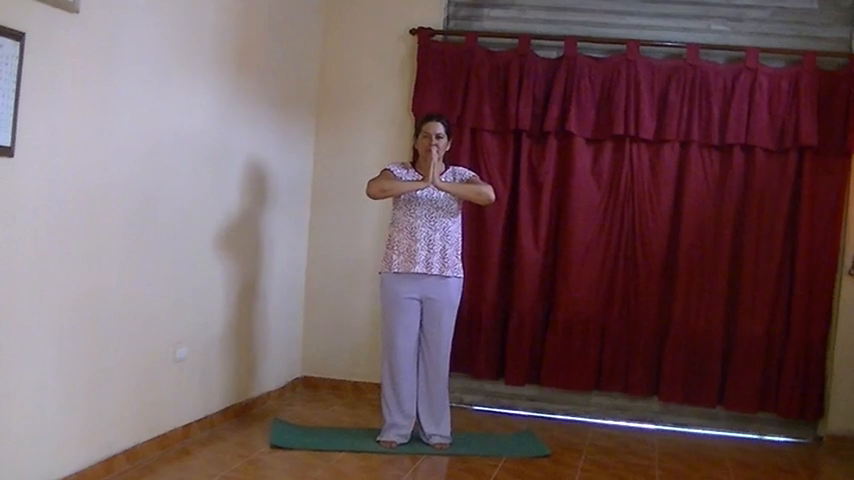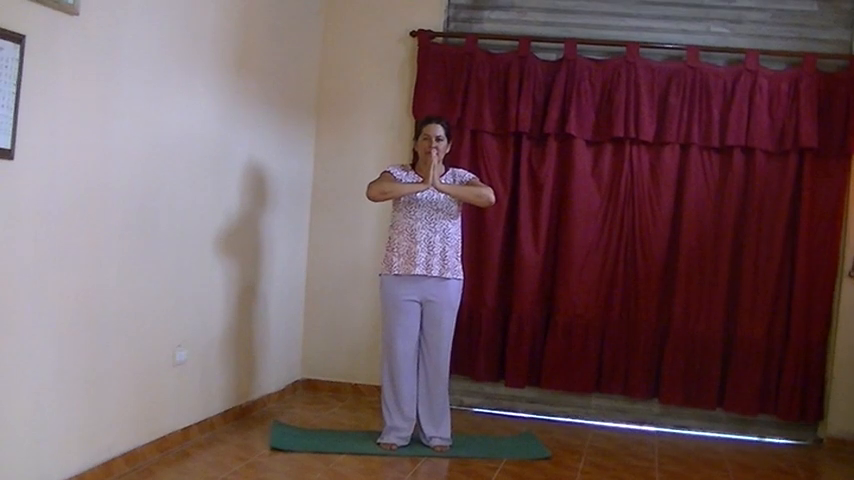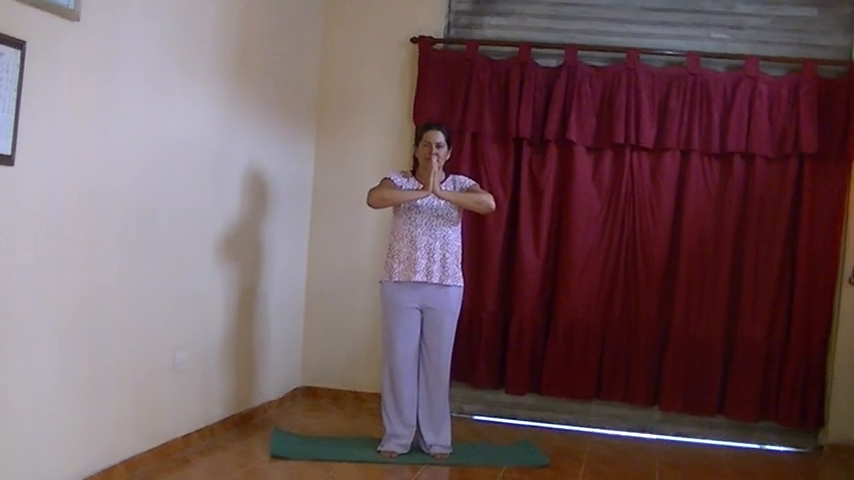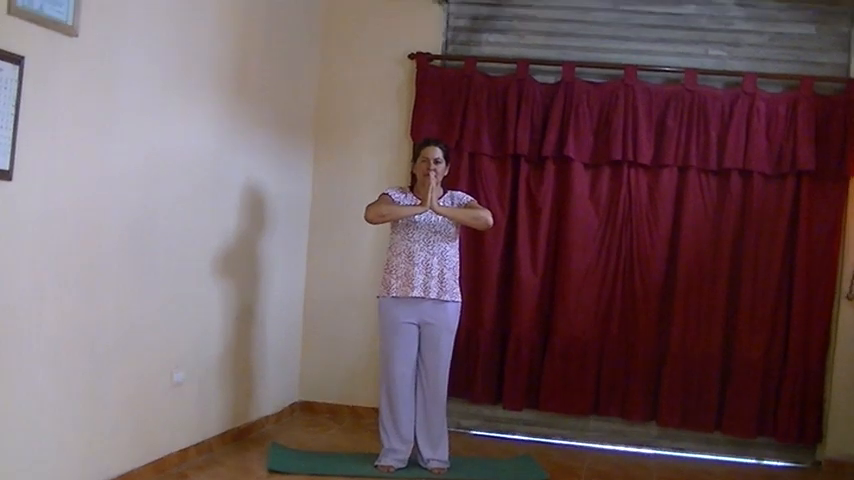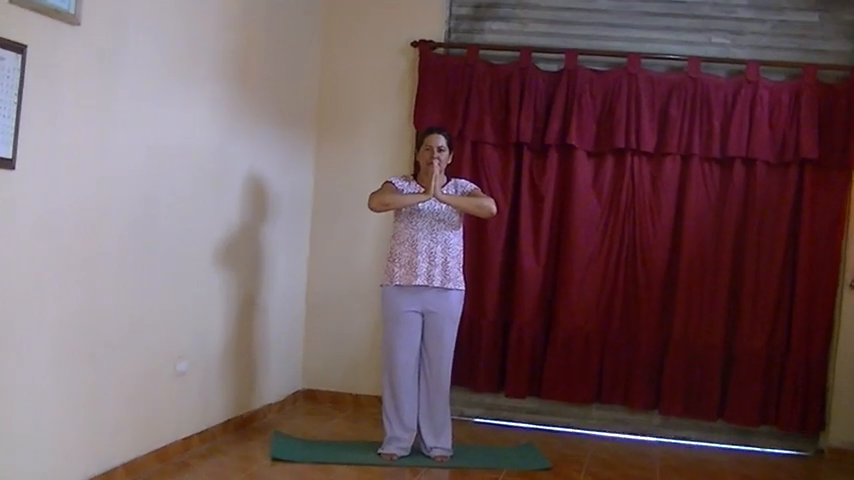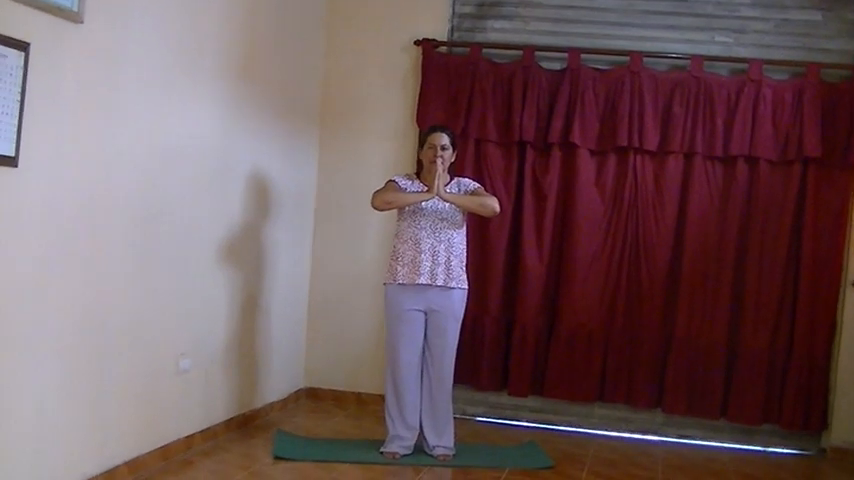
dt=0.3s
person 1, frame 1
left shoulder: (460, 176)
right shoulder: (398, 172)
left elbow: (488, 195)
right elbow: (373, 189)
left wrist: (440, 183)
right wrist: (422, 182)
left hip: (445, 278)
right hip: (400, 275)
left knee: (437, 353)
right knee: (398, 350)
left ankle: (435, 429)
right ankle: (396, 427)
person 1, frame 2
left shoulder: (459, 178)
right shoulder: (398, 174)
left elbow: (488, 198)
right elbow: (373, 192)
left wrist: (440, 185)
right wrist: (422, 184)
left hip: (445, 281)
right hip: (400, 277)
left knee: (437, 356)
right knee: (399, 353)
left ankle: (436, 431)
right ankle: (396, 430)
person 1, frame 3
left shoulder: (460, 184)
right shoulder: (398, 180)
left elbow: (488, 204)
right elbow: (374, 198)
left wrist: (441, 191)
right wrist: (422, 190)
left hip: (445, 287)
right hip: (400, 284)
left knee: (437, 362)
right knee: (399, 359)
left ankle: (436, 438)
right ankle: (396, 437)
person 1, frame 4
left shoulder: (457, 200)
right shoulder: (396, 196)
left elbow: (486, 220)
right elbow: (372, 214)
left wrist: (438, 207)
right wrist: (420, 206)
left hip: (443, 302)
right hip: (398, 299)
left knee: (435, 378)
right knee: (397, 375)
left ankle: (434, 453)
right ankle: (394, 452)
person 1, frame 5
left shoulder: (462, 188)
right shoulder: (399, 185)
left elbow: (490, 209)
right elbow: (375, 202)
left wrist: (442, 195)
right wrist: (424, 195)
left hip: (446, 291)
right hip: (401, 288)
left knee: (438, 366)
right knee: (400, 363)
left ankle: (436, 441)
right ankle: (397, 440)
person 1, frame 6
left shoulder: (464, 187)
right shoulder: (403, 183)
left elbow: (493, 207)
right elbow: (378, 200)
left wrist: (445, 194)
right wrist: (427, 193)
left hip: (449, 290)
right hip: (404, 287)
left knee: (441, 365)
right knee: (402, 362)
left ankle: (439, 440)
right ankle: (399, 438)
